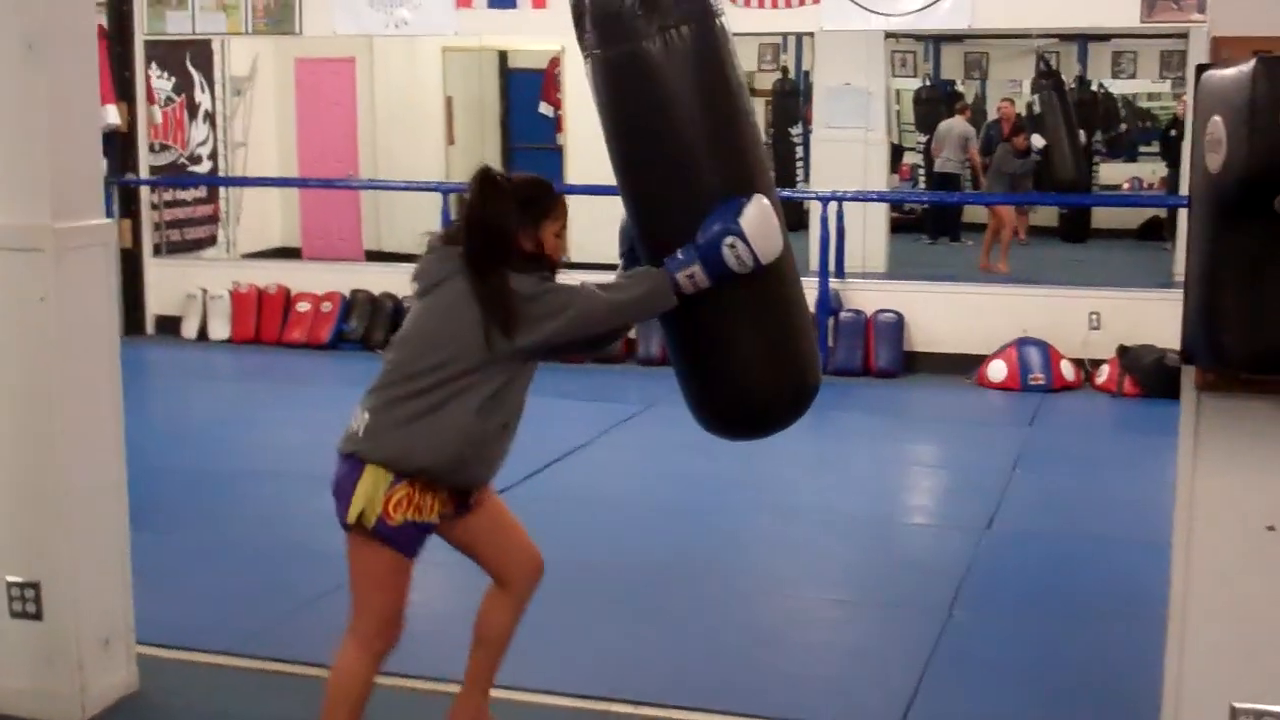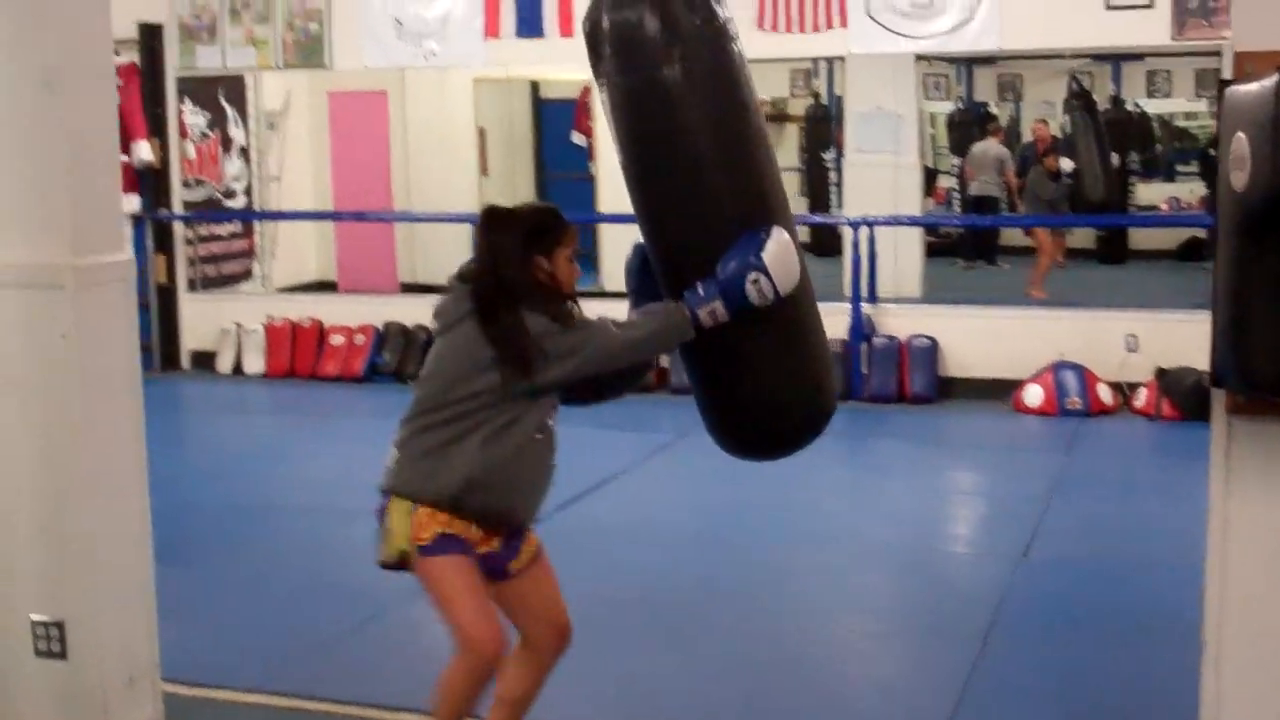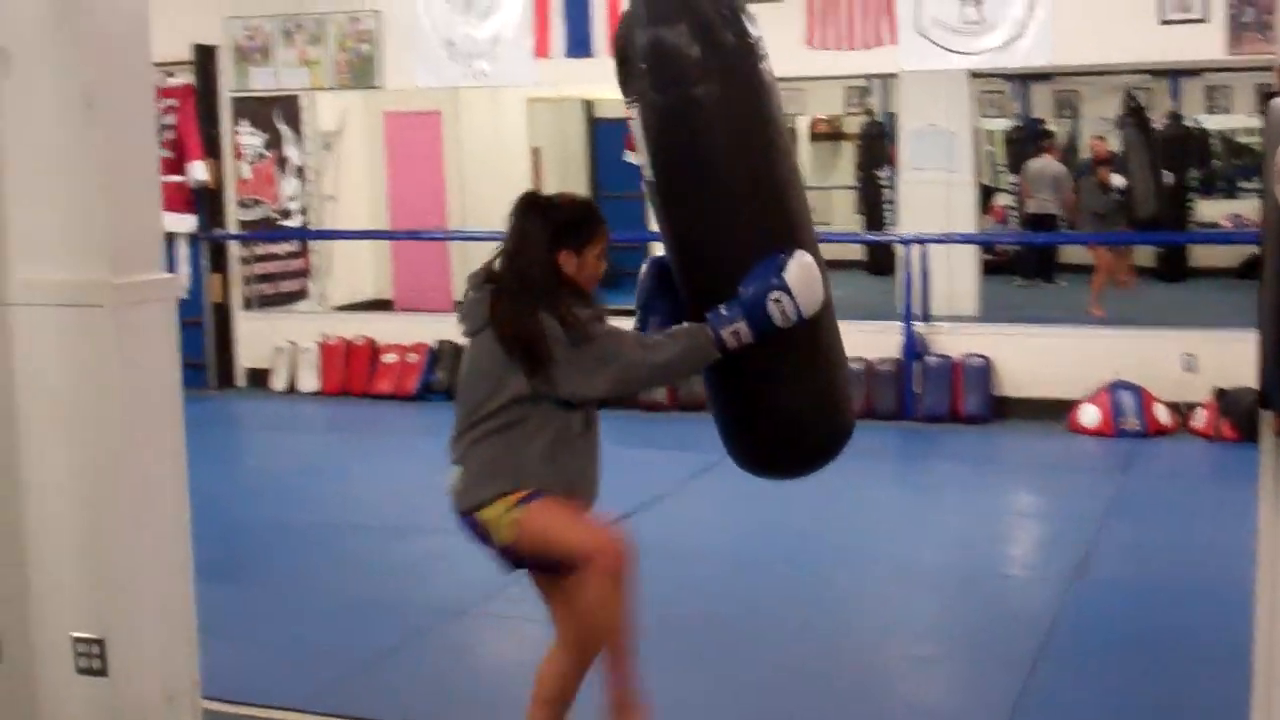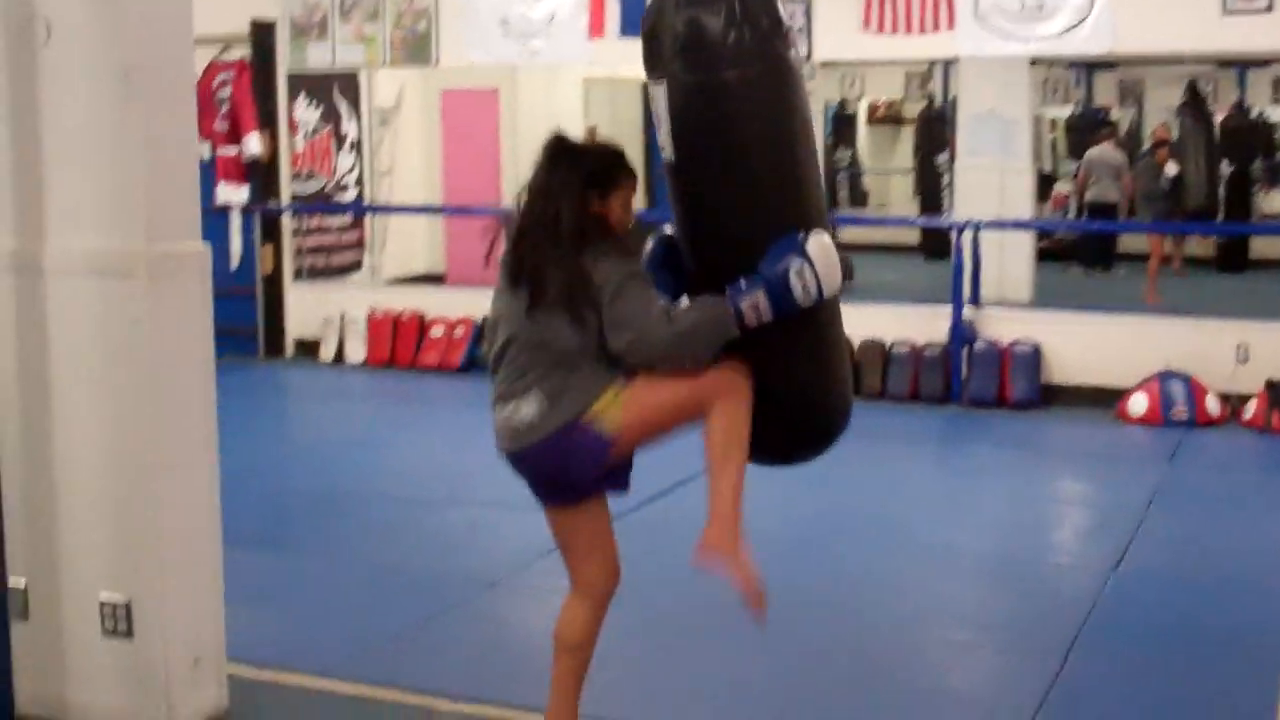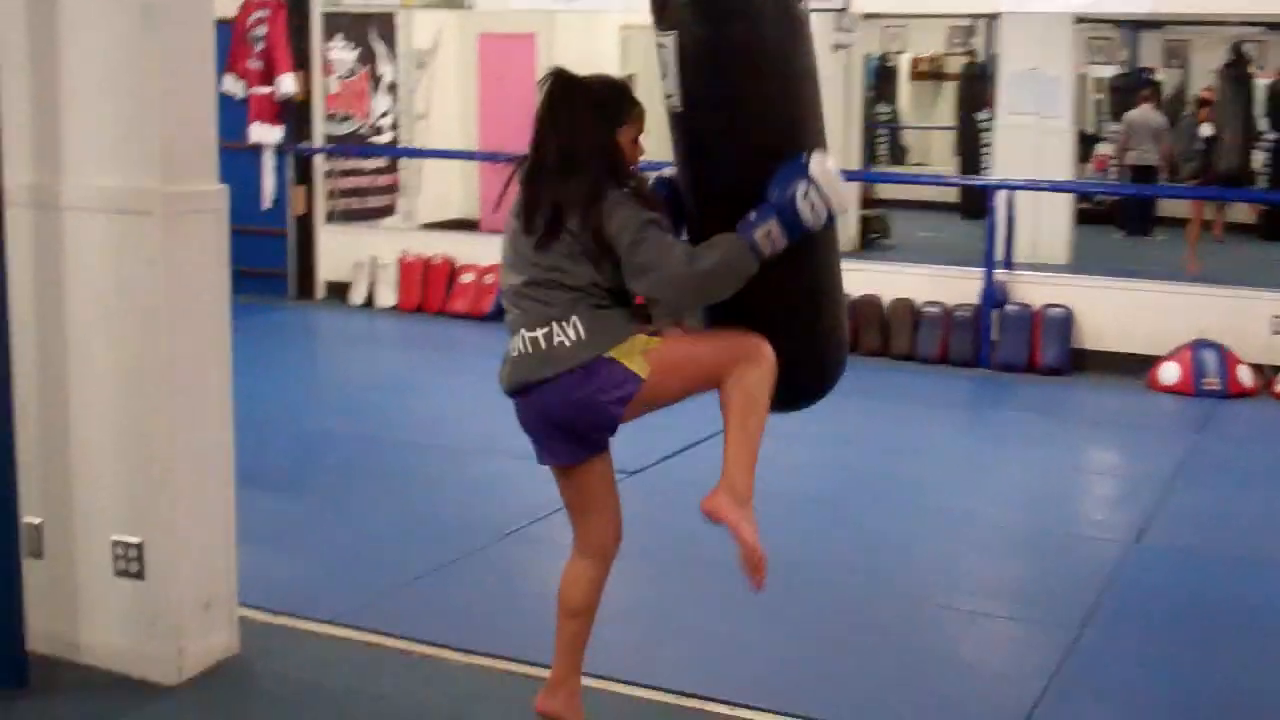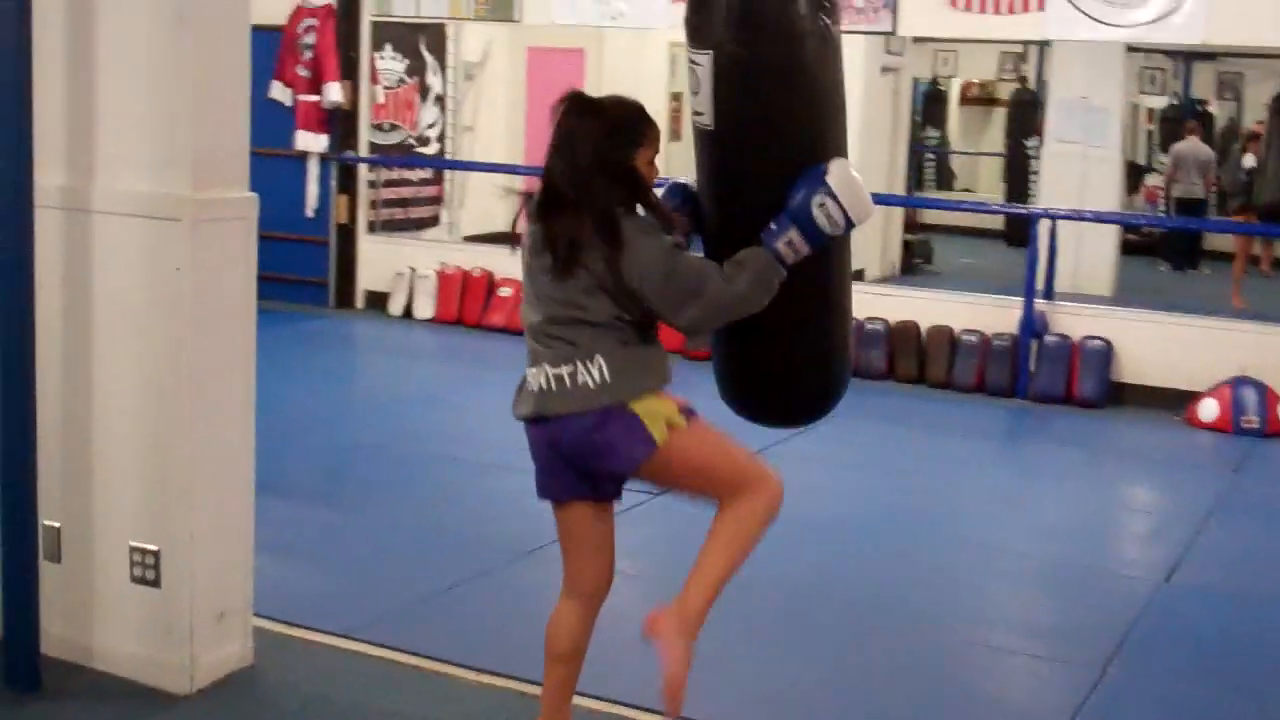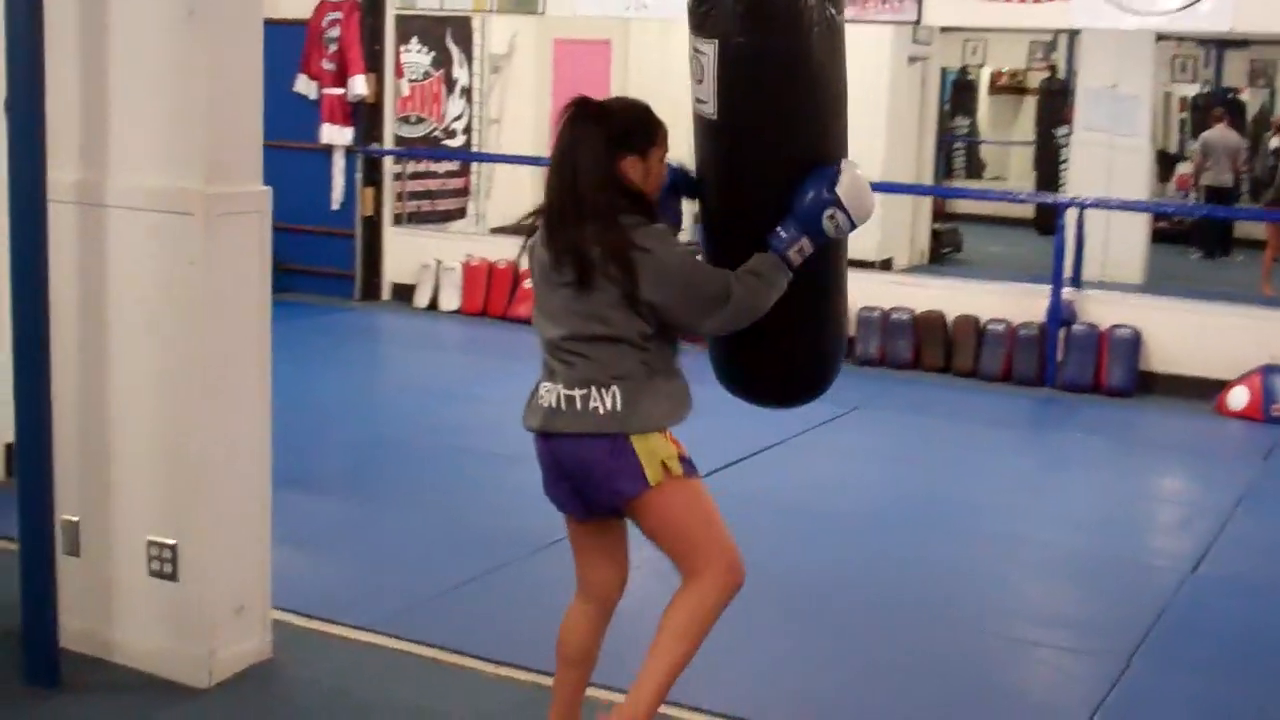
dt=0.1s
person 1, frame 1
left shoulder: (480, 281)
right shoulder: (511, 291)
left elbow: (579, 323)
right elbow: (595, 309)
left wrist: (639, 276)
right wrist: (691, 267)
left hip: (447, 472)
right hip: (392, 470)
left knee: (521, 568)
right knee: (375, 632)
person 1, frame 2
left shoulder: (516, 319)
right shoulder: (523, 329)
left elbow: (593, 378)
right elbow: (614, 345)
left wrist: (648, 309)
right wrist: (710, 303)
left hip: (492, 511)
right hip: (430, 505)
left knee: (548, 636)
right knee: (483, 643)
person 1, frame 3
left shoulder: (505, 307)
right shoulder: (554, 325)
left elbow: (606, 372)
right elbow: (638, 370)
left wrist: (653, 317)
right wrist: (733, 326)
left hip: (537, 488)
right hip: (503, 496)
left knee: (582, 632)
person 1, frame 4
left shoulder: (532, 257)
right shoulder: (592, 263)
right elbow: (658, 341)
left wrist: (652, 283)
right wrist: (752, 300)
left hip: (537, 432)
right hip: (572, 422)
left knee: (595, 580)
right knee: (731, 380)
right ankle: (723, 537)
person 1, frame 5
left shoulder: (537, 195)
right shoulder: (606, 201)
right elbow: (677, 282)
left wrist: (653, 213)
right wrist: (763, 231)
left hip: (536, 377)
right hip: (589, 362)
left knee: (596, 541)
right knee: (754, 352)
right ankle: (732, 494)
person 1, frame 6
left shoulder: (550, 224)
right shoulder: (623, 231)
right elbow: (707, 302)
left wrist: (666, 224)
right wrist: (785, 241)
left hip: (552, 414)
right hip: (611, 406)
left knee: (584, 586)
right knee: (758, 492)
right ankle: (678, 620)
person 1, frame 7
left shoulder: (557, 230)
right shoulder: (641, 244)
right elbow: (723, 305)
left wrist: (661, 200)
right wrist: (794, 240)
left hip: (561, 427)
right hip: (621, 427)
left knee: (596, 592)
right knee: (719, 573)
